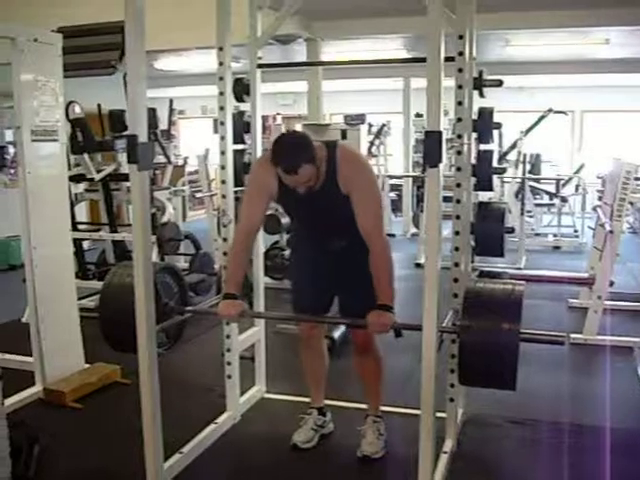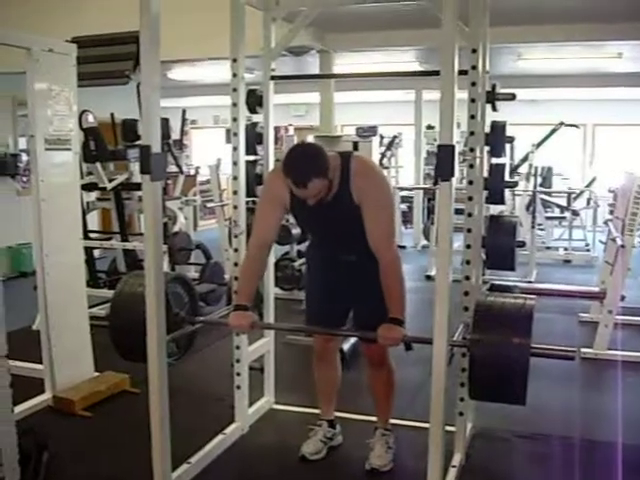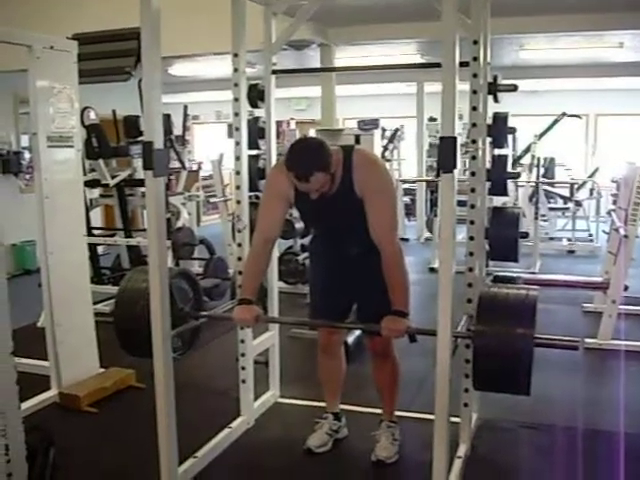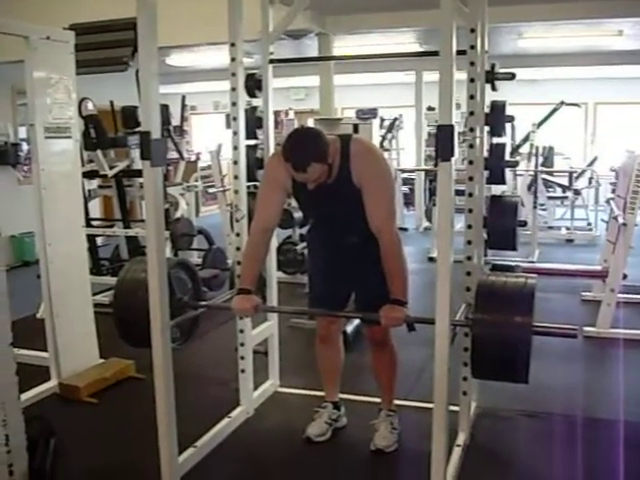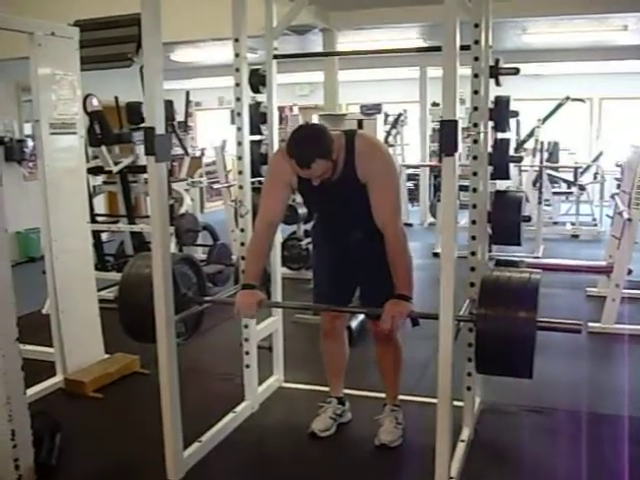
dt=1s
person 1, frame 1
left shoulder: (350, 165)
right shoulder: (264, 172)
left elbow: (376, 238)
right elbow: (245, 231)
left wrist: (384, 305)
right wrist: (231, 293)
left hip: (355, 250)
right hip: (309, 248)
left knee: (362, 337)
right knee: (308, 332)
left ankle: (374, 420)
right ankle: (318, 414)
person 1, frame 2
left shoulder: (365, 177)
right shoulder: (277, 183)
left elbow: (386, 251)
right elbow: (259, 244)
left wrist: (395, 319)
right wrist: (242, 305)
left hip: (370, 263)
right hip: (324, 261)
left knee: (376, 351)
right knee: (323, 345)
left ankle: (383, 433)
right ankle: (327, 426)
person 1, frame 3
left shoulder: (367, 170)
right shoulder: (280, 178)
left elbow: (388, 244)
right elbow: (263, 239)
left wrist: (399, 311)
right wrist: (246, 299)
left hip: (373, 256)
right hip: (328, 254)
left knee: (380, 344)
right knee: (327, 339)
left ankle: (389, 425)
right ankle: (333, 418)
person 1, frame 4
left shoulder: (365, 159)
right shoulder: (278, 166)
left elbow: (386, 232)
right elbow: (261, 227)
left wrist: (398, 300)
right wrist: (245, 289)
left hip: (371, 244)
right hip: (326, 243)
left knee: (378, 332)
right knee: (326, 328)
left ankle: (388, 414)
right ankle: (332, 407)
person 1, frame 5
left shoulder: (370, 155)
right shoulder: (283, 163)
left elbow: (392, 227)
right elbow: (266, 223)
left wrist: (402, 295)
right wrist: (249, 285)
left hip: (375, 240)
right hip: (330, 239)
left knee: (384, 326)
right knee: (330, 322)
left ankle: (392, 409)
right ankle: (337, 402)
